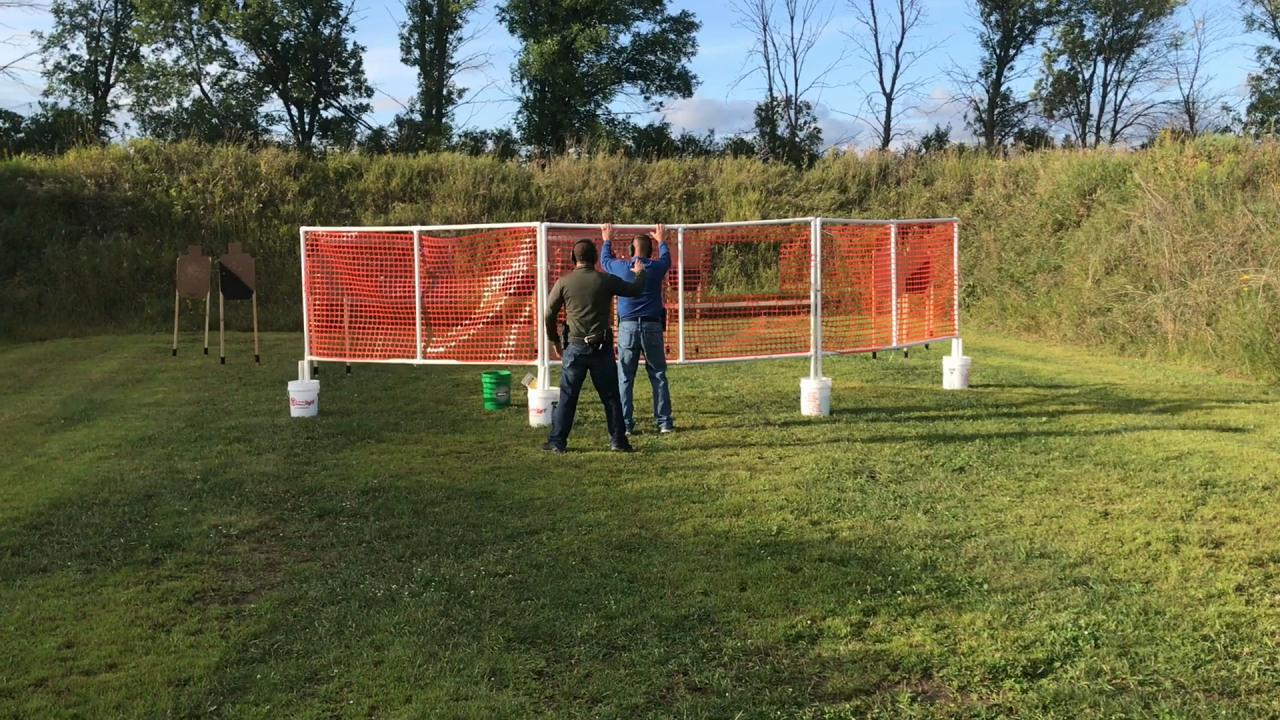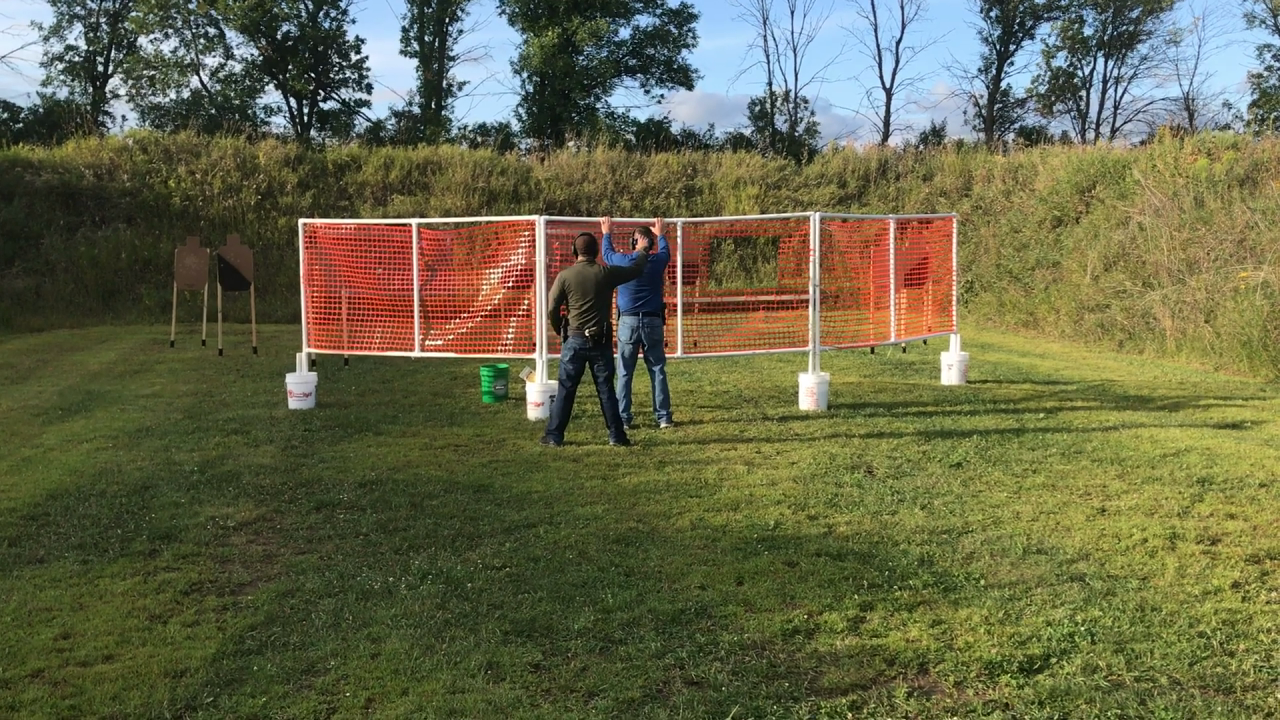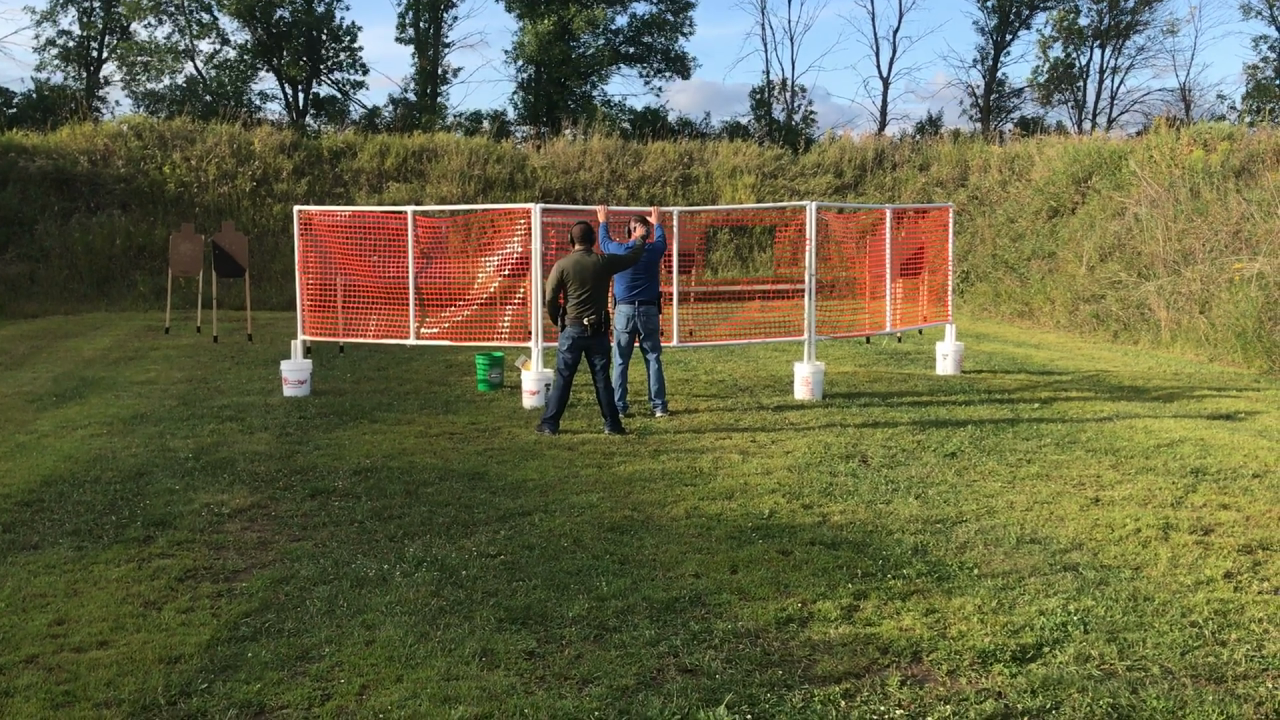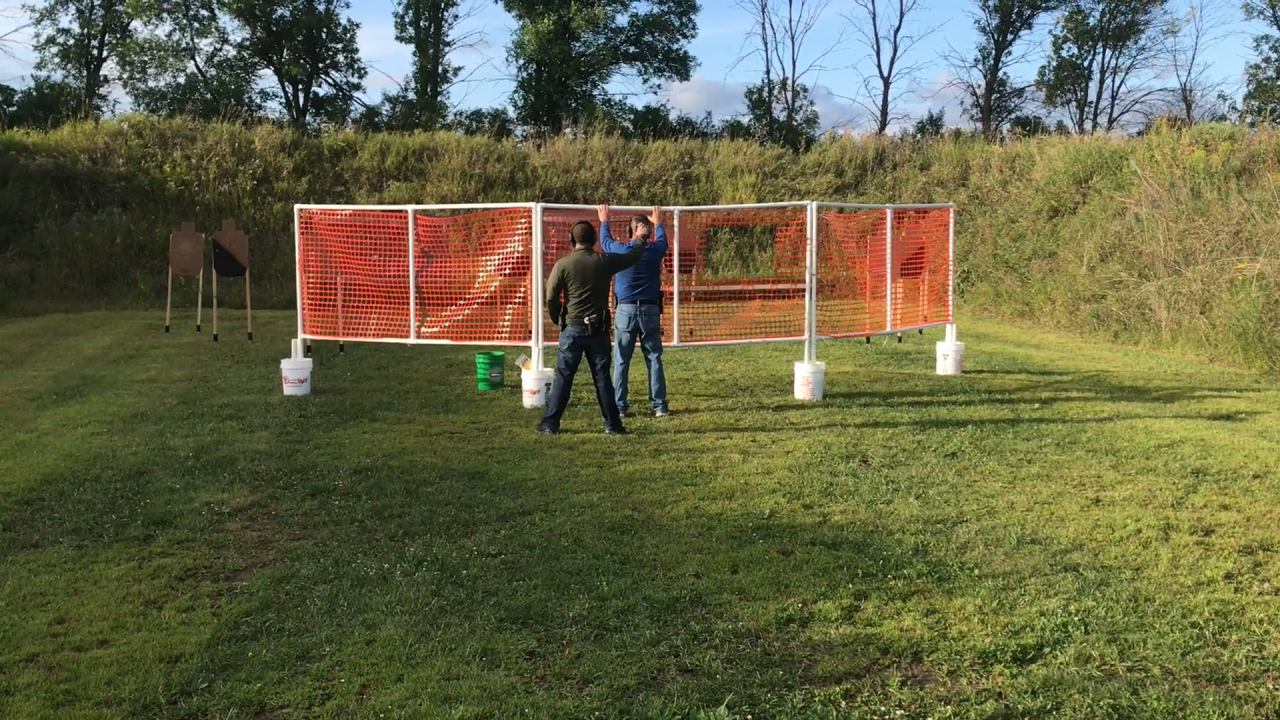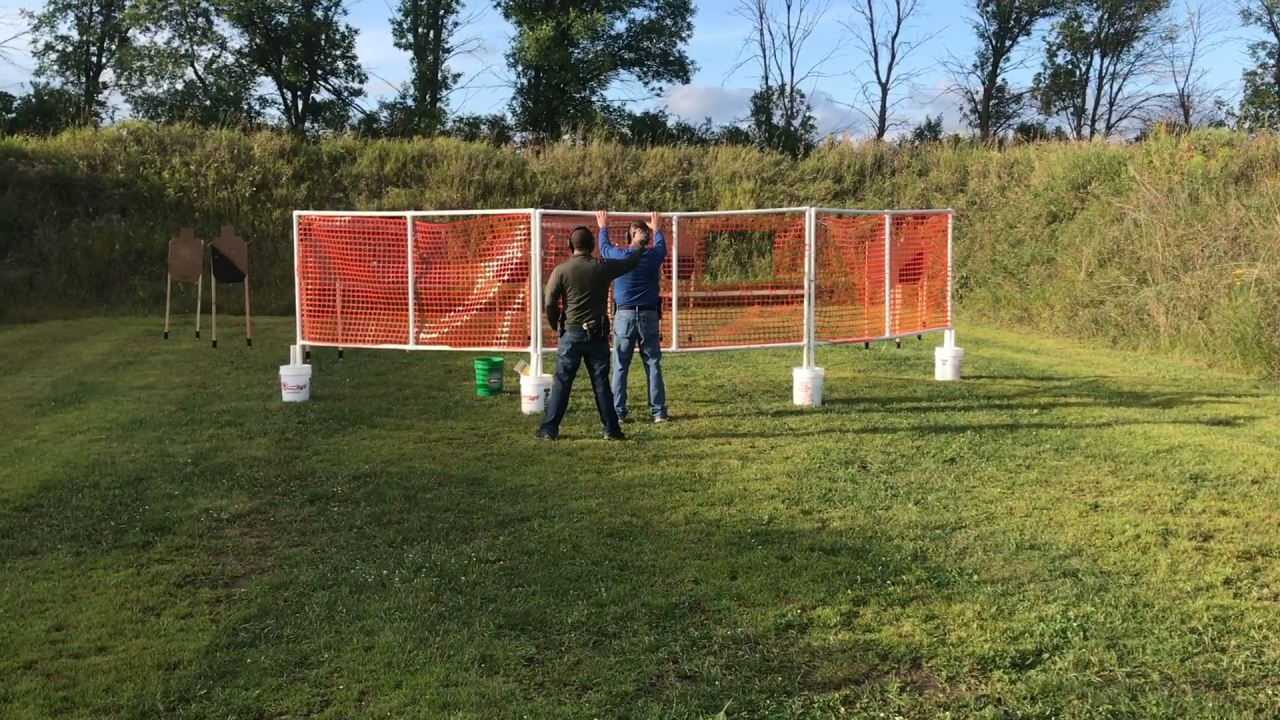
dt=1s
person 1, frame 1
left shoulder: (564, 282)
right shoulder: (606, 280)
left elbow: (549, 315)
right elbow: (635, 291)
left wrist: (555, 340)
right wrist: (639, 273)
left hip: (574, 346)
right hip: (601, 347)
left knee: (567, 397)
right knee: (610, 396)
left ankle: (557, 442)
right ankle: (618, 441)
person 1, frame 2
left shoulder: (565, 276)
right shoulder: (607, 273)
left elbow: (552, 309)
right elbow: (637, 270)
left wrist: (560, 331)
right wrist: (643, 251)
left hip: (574, 340)
right hip: (601, 341)
left knee: (565, 390)
right knee: (606, 389)
left ankle: (554, 435)
right ankle: (616, 436)
person 1, frame 3
left shoulder: (562, 265)
right shoulder: (604, 262)
left elbow: (550, 298)
right elbow: (633, 257)
left wrist: (558, 321)
right wrist: (641, 240)
left hip: (572, 329)
right hip: (598, 330)
left knee: (562, 379)
right knee: (602, 379)
left ankle: (550, 424)
right ankle: (612, 424)
person 1, frame 4
left shoulder: (563, 264)
right shoulder: (605, 261)
left elbow: (550, 298)
right elbow: (633, 256)
left wrist: (558, 320)
right wrist: (641, 240)
left hip: (572, 329)
right hip: (598, 329)
left knee: (563, 378)
right knee: (602, 378)
left ankle: (550, 423)
right ankle: (612, 424)
person 1, frame 5
left shoulder: (561, 270)
right shoulder: (603, 267)
left elbow: (549, 303)
right elbow: (631, 261)
left wrist: (557, 326)
right wrist: (639, 244)
left hip: (571, 334)
right hip: (597, 335)
left knee: (561, 384)
right knee: (601, 384)
left ankle: (549, 429)
right ankle: (611, 430)
person 2, frame 1
left shoulder: (620, 267)
right shoulder: (657, 267)
left elbow: (605, 261)
right elbow: (666, 258)
left wrist: (607, 241)
right wrist: (661, 240)
left hip: (628, 327)
right hip: (652, 326)
left knee: (626, 378)
right knee: (658, 376)
left ankle: (625, 424)
right ankle: (664, 422)
person 2, frame 2
left shoulder: (622, 260)
right shoulder: (658, 261)
left elbow: (606, 252)
right elbow: (665, 251)
left wrist: (606, 234)
right wrist: (660, 234)
left hip: (628, 321)
right hip: (653, 321)
left knee: (625, 373)
right knee: (658, 370)
left ankle: (623, 418)
right ankle: (664, 416)
person 2, frame 3
left shoulder: (618, 250)
right shoulder: (654, 250)
left elbow: (604, 241)
right elbow: (662, 240)
left wrist: (603, 222)
right wrist: (657, 223)
left hip: (624, 310)
right hip: (649, 310)
left knee: (620, 362)
right knee: (653, 359)
left ankle: (619, 406)
right ankle: (659, 406)
person 2, frame 4
left shoulder: (620, 250)
right shoulder: (655, 249)
left elbow: (605, 240)
right elbow: (663, 239)
left wrist: (604, 221)
right wrist: (658, 222)
left hip: (626, 310)
right hip: (650, 310)
left knee: (621, 361)
right knee: (654, 359)
left ankle: (619, 406)
right ankle: (659, 405)
person 2, frame 5
left shoulder: (619, 256)
right shoulder: (654, 255)
left elbow: (604, 247)
right elbow: (661, 245)
left wrist: (602, 227)
right wrist: (657, 229)
left hip: (624, 316)
right hip: (649, 315)
left knee: (620, 367)
right knee: (653, 365)
left ankle: (618, 412)
right ankle: (658, 411)
